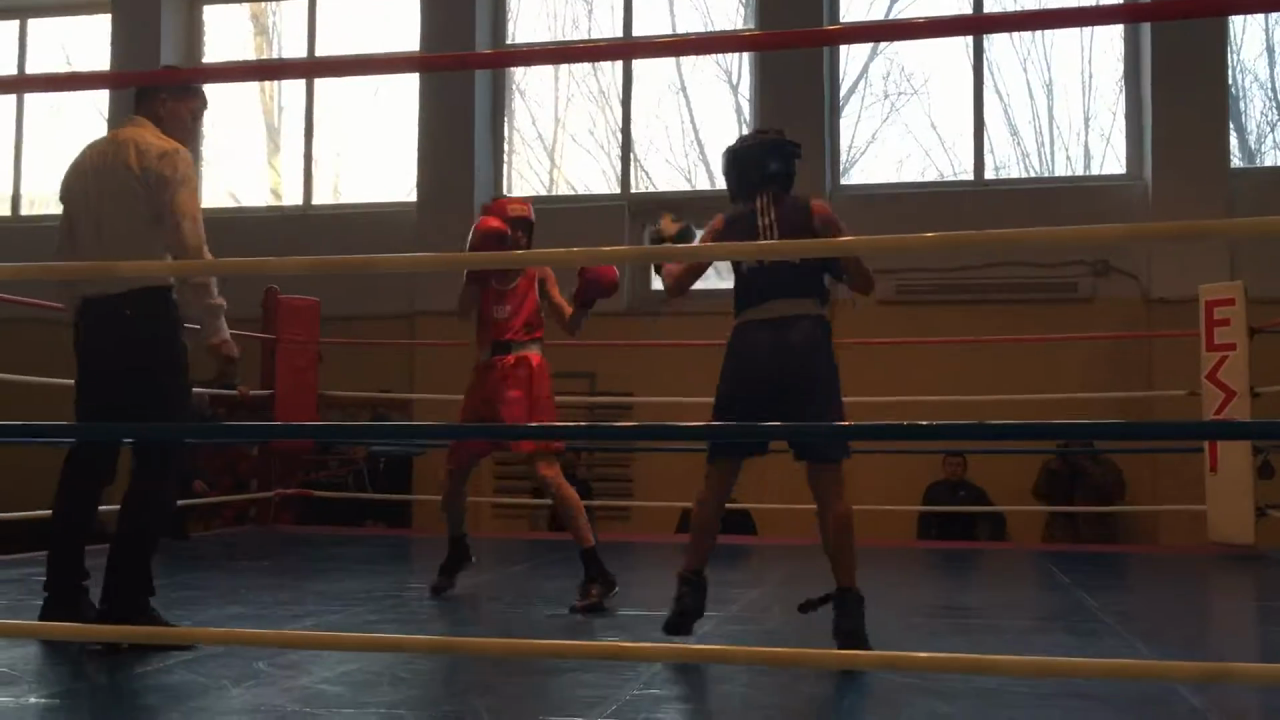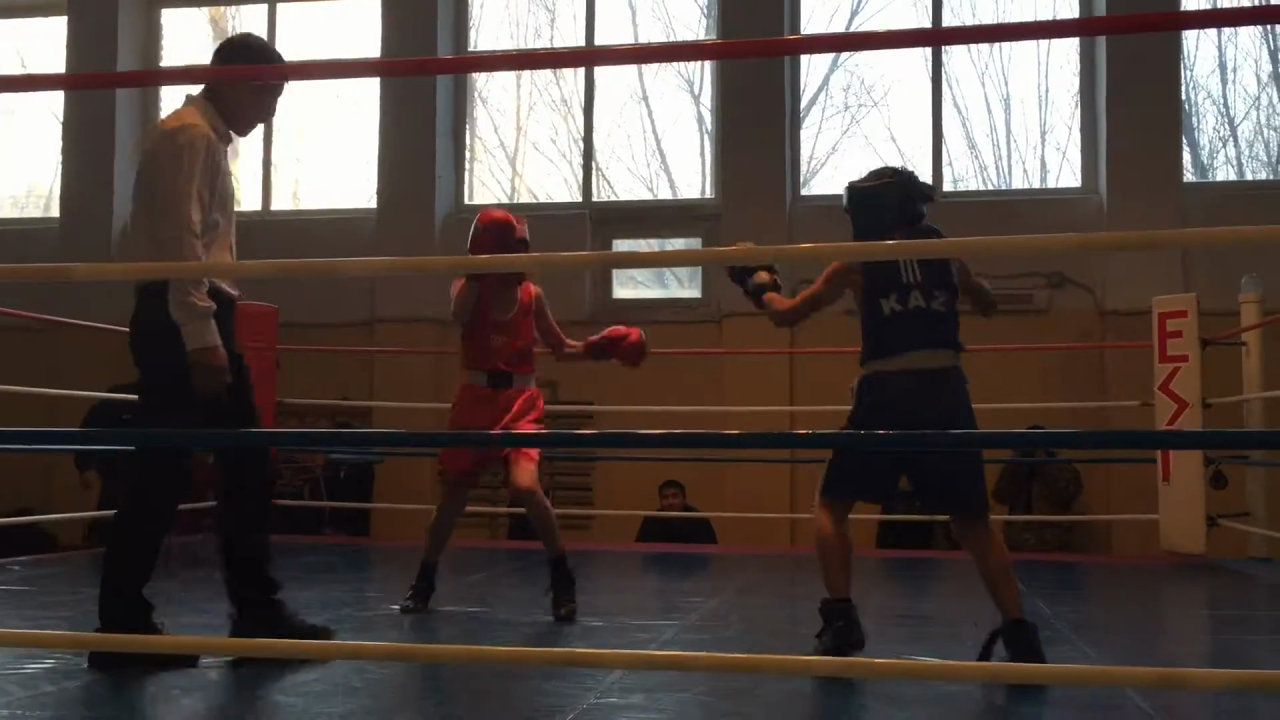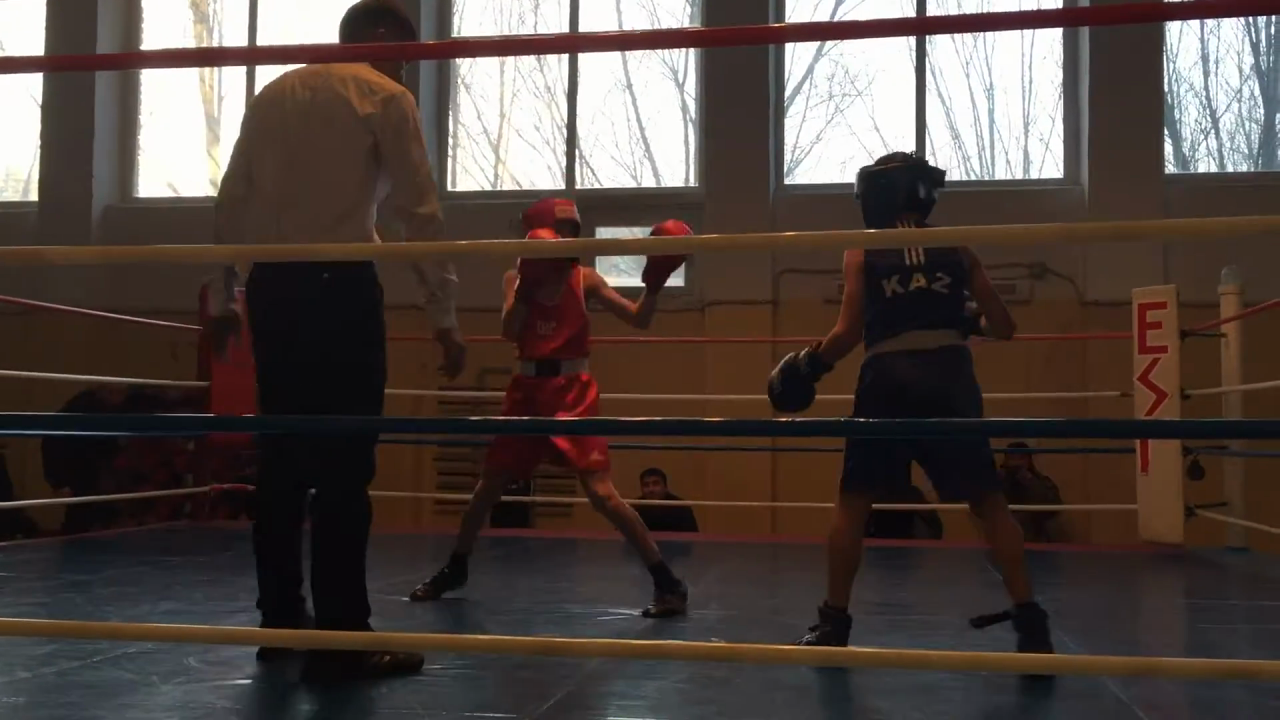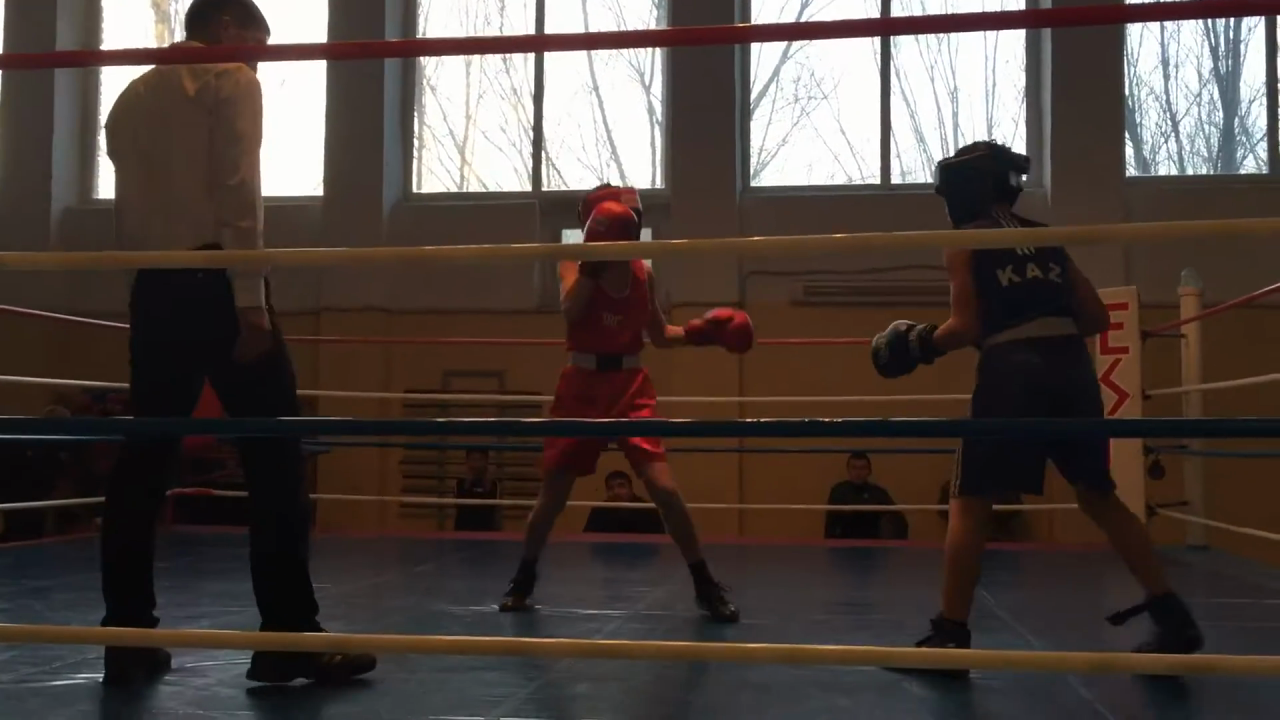
dt=1s
person 1, frame 1
left shoulder: (85, 161)
right shoulder: (167, 154)
left elbow: (69, 256)
right elbow: (189, 249)
right wrist: (215, 328)
left hip: (94, 319)
right hip: (143, 314)
left knee: (89, 455)
right knee: (160, 461)
left ankle: (64, 598)
right ankle: (125, 606)
person 1, frame 2
left shoulder: (206, 137)
right shoulder: (186, 133)
right elbow: (177, 242)
right wrist: (199, 334)
left hip: (196, 321)
right hip: (180, 322)
left knee: (248, 466)
right knee: (164, 473)
left ankle: (258, 613)
right ankle: (122, 626)
person 1, frame 3
left shoulder: (270, 95)
right shoulder: (384, 97)
left elbow: (230, 204)
right elbow: (418, 213)
left wrist: (222, 298)
right wrist: (444, 316)
left hip: (270, 287)
right hip: (338, 287)
left knee: (282, 455)
right knee: (344, 461)
left ankle: (280, 618)
right ankle: (340, 636)
person 1, frame 4
left shoulder: (130, 99)
right shoulder: (230, 80)
left elbow: (129, 218)
right elbow: (238, 192)
right wrist: (250, 296)
left hip: (154, 289)
right hip: (214, 283)
left knee: (144, 459)
right knee: (274, 455)
left ankle: (127, 637)
right ankle: (288, 636)
person 2, frame 1
left shoulder: (727, 223)
right shoulder: (814, 211)
left elbow: (675, 284)
right elbow: (864, 284)
left wrist: (663, 248)
right wrist: (834, 262)
left hip: (749, 348)
right hip: (806, 344)
left knee: (718, 477)
right knee: (828, 483)
left ankle: (691, 589)
right ankle: (847, 609)
person 2, frame 2
left shoulder: (857, 262)
right shoulder: (943, 253)
left elbow: (787, 314)
right elbow: (987, 305)
left wrist: (758, 282)
left hip: (887, 396)
right hip: (947, 395)
left knee: (831, 508)
right knee: (974, 526)
left ankle: (841, 618)
right ankle: (1020, 635)
person 2, frame 3
left shoulder: (862, 253)
right shoulder: (957, 249)
left elbow: (849, 331)
right elbow: (1004, 328)
left wrist: (808, 364)
right wrist: (973, 318)
left hip: (887, 379)
right hip: (949, 376)
left knee: (853, 503)
right knee: (988, 502)
left ankle: (832, 624)
right ankle: (1029, 620)
person 2, frame 4
left shoulder: (963, 243)
right shoulder: (1048, 239)
left elbow: (965, 326)
right elbow: (1097, 318)
left wrist: (918, 343)
left hip: (1011, 374)
right hip: (1071, 369)
left knee: (969, 504)
right knee: (1100, 498)
left ankle: (949, 636)
right ankle: (1171, 614)
person 3, frame 1
left shoulder: (538, 272)
right shoulder: (484, 274)
left elbow: (570, 324)
right elbow: (463, 312)
left wrist: (586, 300)
right wrist: (475, 270)
left hip: (526, 373)
right hip: (487, 374)
left knee: (548, 473)
right knee: (455, 471)
left ankle: (596, 572)
right ankle: (457, 551)
person 3, frame 2
left shoulder: (532, 295)
right shoulder: (470, 282)
left elbow: (560, 348)
right elbow: (459, 317)
left wrist: (597, 347)
right wrist: (478, 268)
left hip: (520, 402)
right hip: (475, 402)
left knee: (525, 486)
right knee: (452, 499)
left ankle: (562, 576)
right ankle: (424, 580)
person 3, frame 3
left shoulder: (585, 279)
right shoulder: (517, 278)
left elbow: (639, 319)
right elbow: (510, 331)
left wrist: (655, 280)
right wrist: (529, 282)
left hip: (573, 393)
right hip: (527, 390)
left knee: (602, 494)
right knee: (490, 486)
left ankle: (666, 582)
right ankle: (455, 569)
person 3, frame 4
left shoulder: (642, 274)
right shoulder: (574, 263)
left elbow: (661, 335)
right elbow: (569, 311)
left wrist: (703, 330)
right wrist: (594, 261)
left hip: (631, 387)
right hip: (581, 388)
left knee: (663, 487)
right knee: (553, 495)
left ankle: (704, 583)
right ankle: (524, 578)
